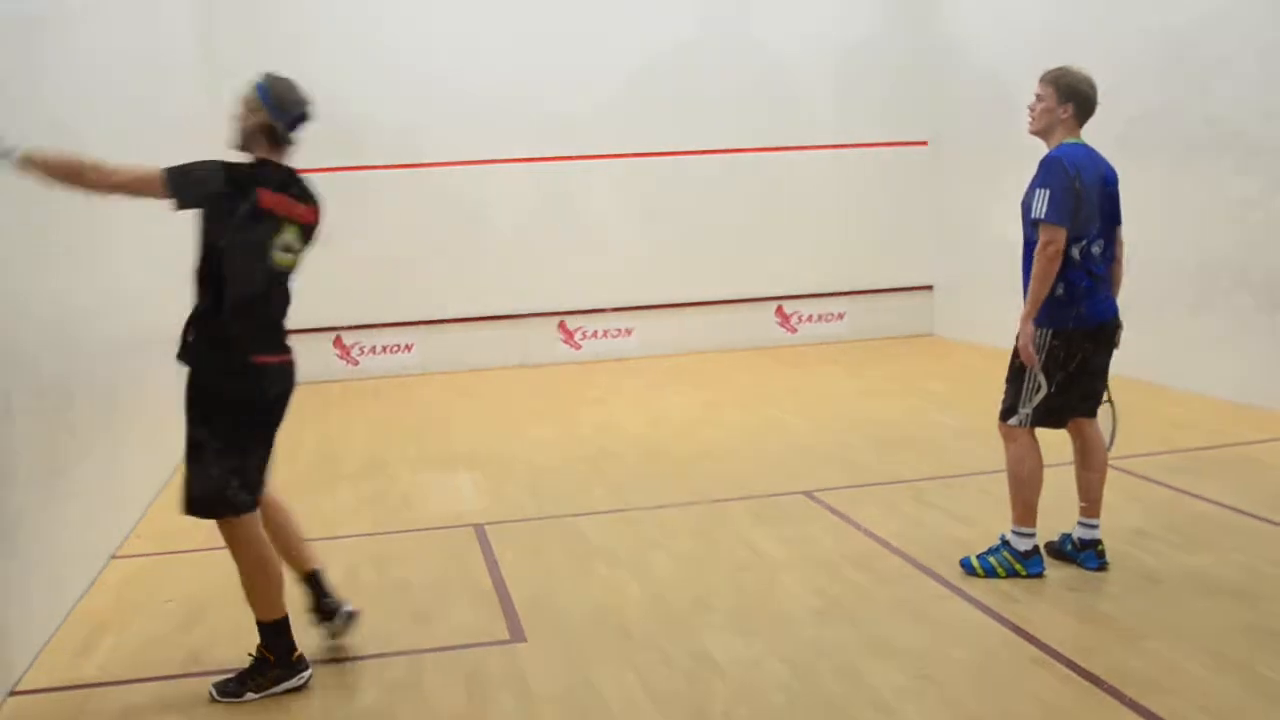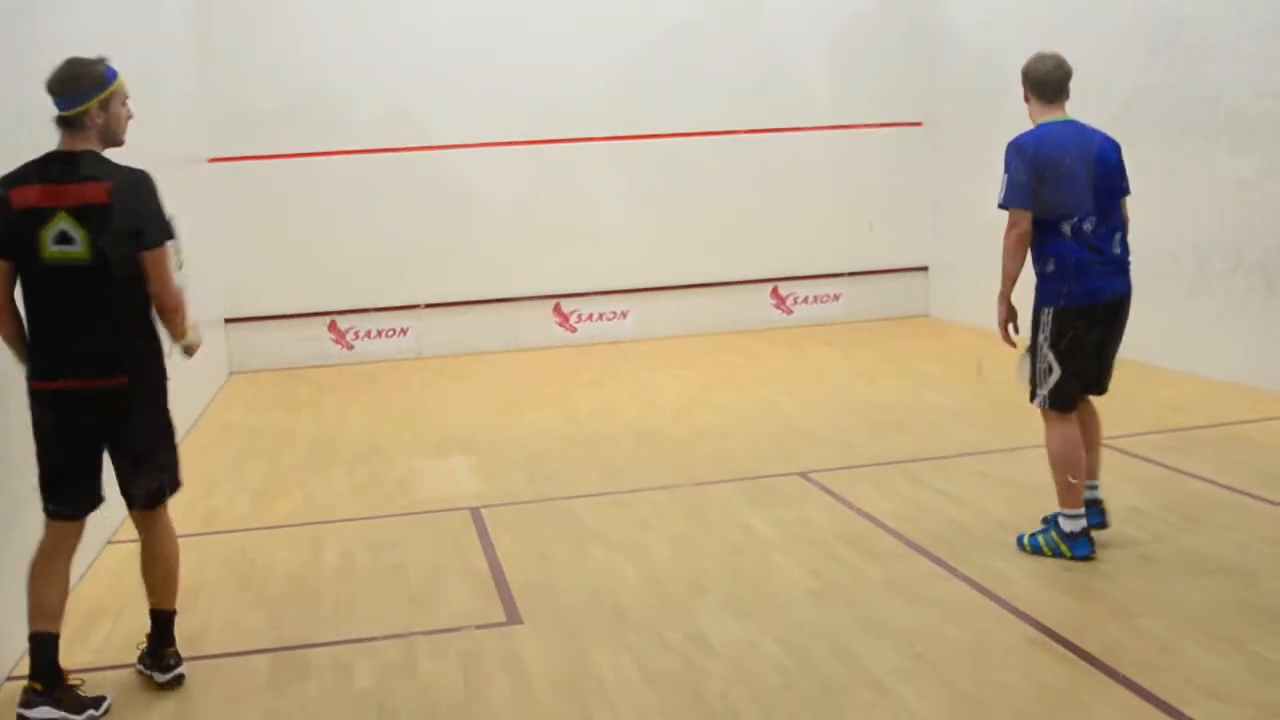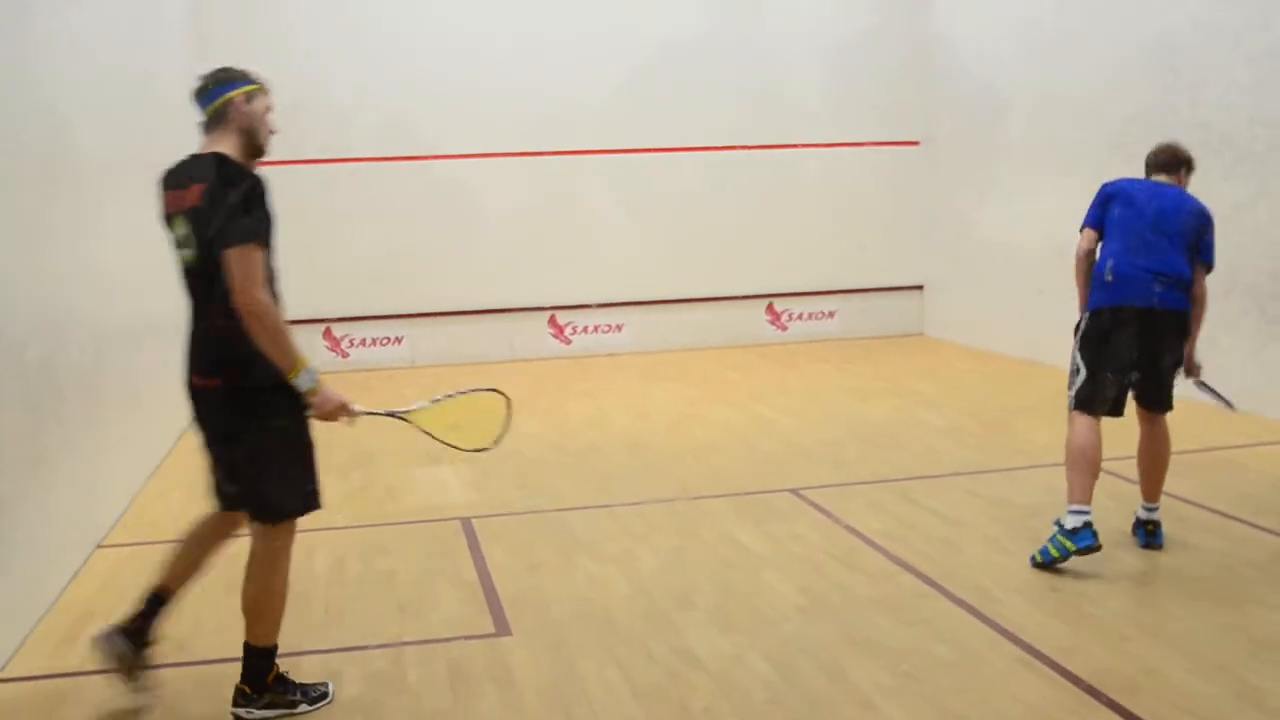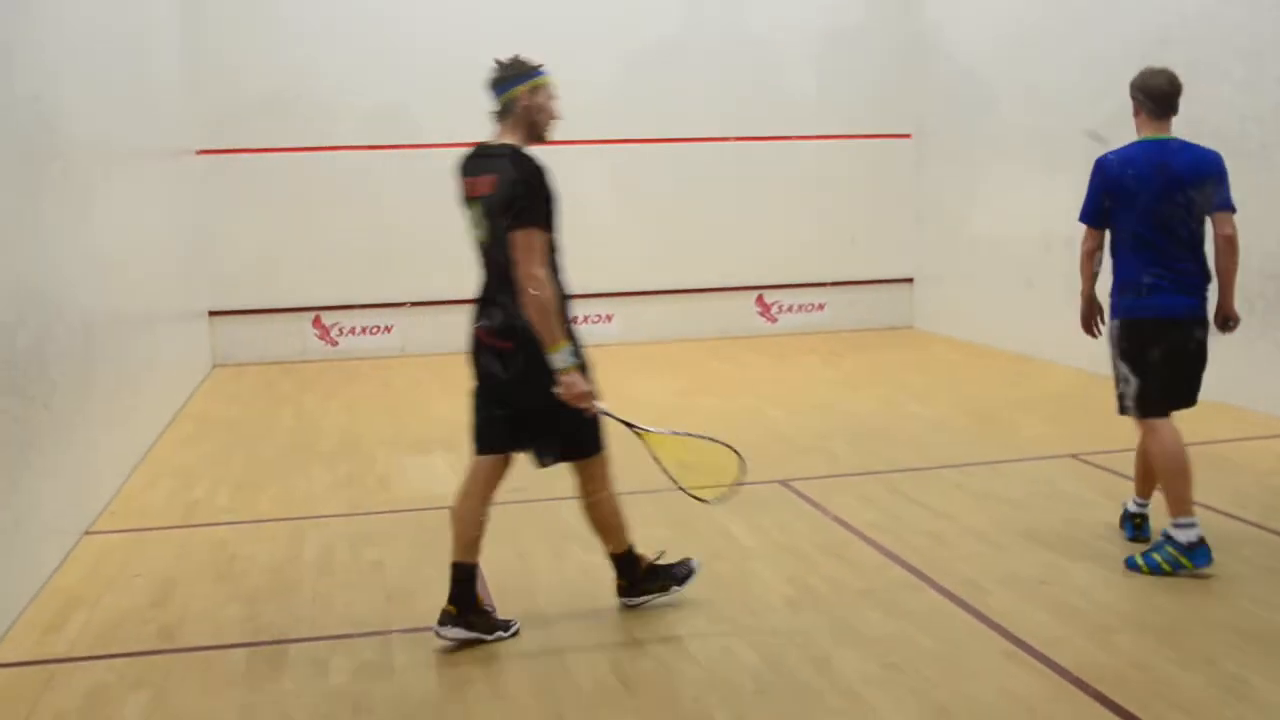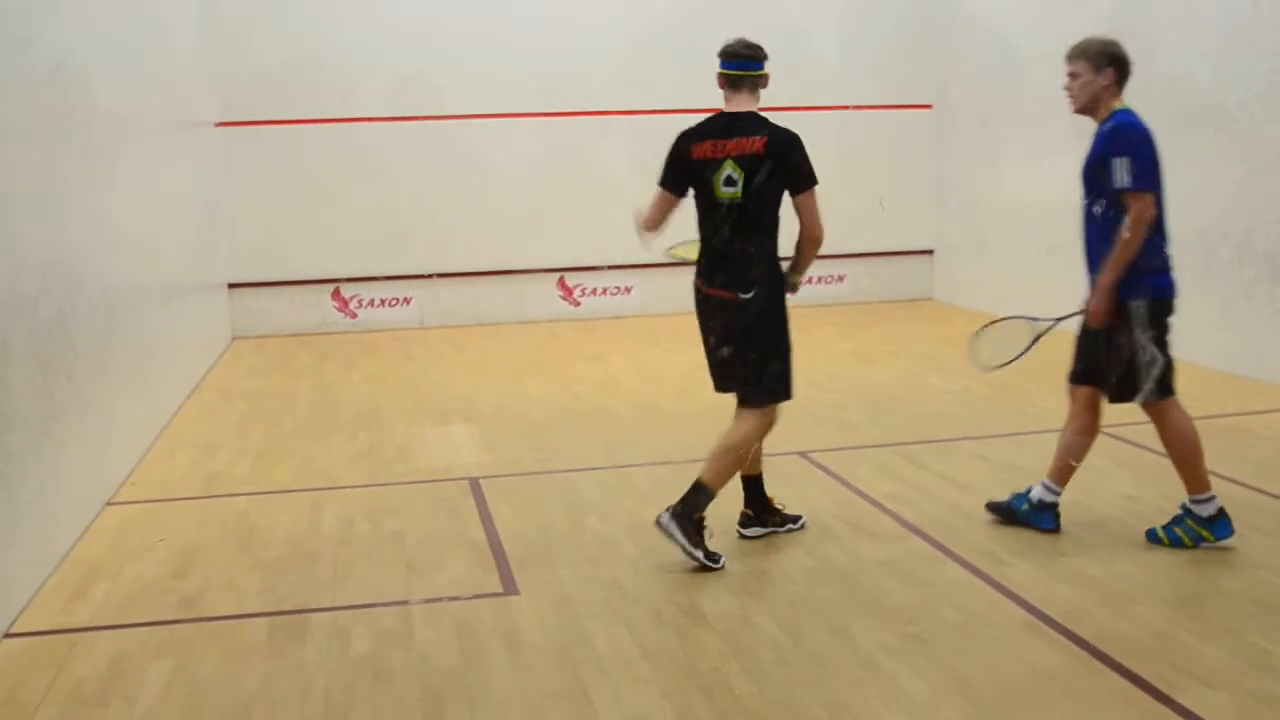
dt=1s
person 1, frame 1
left shoulder: (232, 182)
right shoulder: (306, 200)
left elbow: (107, 179)
left hip: (233, 373)
right hip: (270, 367)
left knee: (235, 514)
right knee: (252, 497)
left ankle: (280, 656)
right ankle: (325, 601)
person 1, frame 2
right shoulder: (132, 186)
right elbow: (165, 293)
right wrist: (184, 337)
left hip: (54, 388)
right hip: (132, 382)
left knee: (62, 528)
right knee: (152, 514)
right ankle: (162, 648)
person 1, frame 3
left shoulder: (179, 182)
right shoulder: (239, 184)
right elbow: (252, 300)
right wrist: (309, 382)
left hip: (209, 378)
right hip: (253, 384)
left knee: (230, 515)
right knee: (277, 529)
left ankle: (136, 629)
person 1, frame 4
left shoulder: (475, 164)
right shoulder: (523, 173)
right elbow: (533, 277)
left wrist: (521, 80)
right wrist: (564, 363)
left hip: (491, 341)
right hip: (531, 345)
left knee: (486, 468)
right knee: (591, 467)
left ankle: (462, 606)
right ankle: (633, 575)
person 1, frame 5
left shoulder: (691, 142)
right shoulder: (783, 143)
left elbow: (655, 220)
right elbow: (812, 231)
left wrist: (645, 222)
right wrist: (794, 274)
left hip: (710, 290)
right hip: (754, 292)
left knee: (749, 401)
right knee: (757, 412)
left ankle: (758, 509)
right ankle: (686, 513)
person 2, frame 1
left shoulder: (1057, 164)
right shoulder: (1101, 167)
left elbow: (1051, 246)
right elbow: (1115, 247)
left wrist: (1028, 318)
left hip: (1059, 320)
right hip: (1097, 316)
left knee: (1016, 425)
right knee: (1083, 420)
left ankle: (1022, 547)
right ankle: (1088, 539)
person 2, frame 2
left shoulder: (1026, 147)
right shoulder: (1104, 145)
left elbow: (1020, 228)
right elbow: (1122, 217)
left wrist: (1004, 296)
left hip: (1064, 295)
right hip: (1113, 290)
left knee: (1057, 411)
right knee: (1080, 399)
left ankle: (1071, 529)
right ankle: (1090, 501)
person 2, frame 3
left shoulder: (1114, 190)
right shoulder: (1197, 210)
left elbow: (1085, 249)
right elbow: (1198, 287)
left wrist: (1086, 308)
right wrist: (1189, 349)
left hip: (1112, 303)
right hip: (1170, 310)
left knee: (1085, 412)
right knee: (1152, 415)
left ankle: (1077, 523)
right ankle: (1149, 520)
person 2, frame 4
left shoulder: (1110, 166)
right shoulder: (1207, 163)
left elbow: (1092, 246)
right elbow: (1225, 235)
left wrist: (1087, 297)
right wrist: (1226, 301)
left hip: (1135, 309)
right hip: (1187, 309)
left knee: (1153, 418)
right knee: (1160, 412)
left ankle: (1186, 536)
right ankle: (1139, 511)
person 2, frame 5
left shoulder: (1124, 131)
right shoulder: (1111, 133)
left elbow: (1142, 213)
left wrist: (1105, 286)
left hip: (1136, 295)
right hip: (1116, 292)
left knee: (1158, 401)
right knee: (1083, 394)
left ankle: (1206, 513)
right ankle: (1043, 501)
